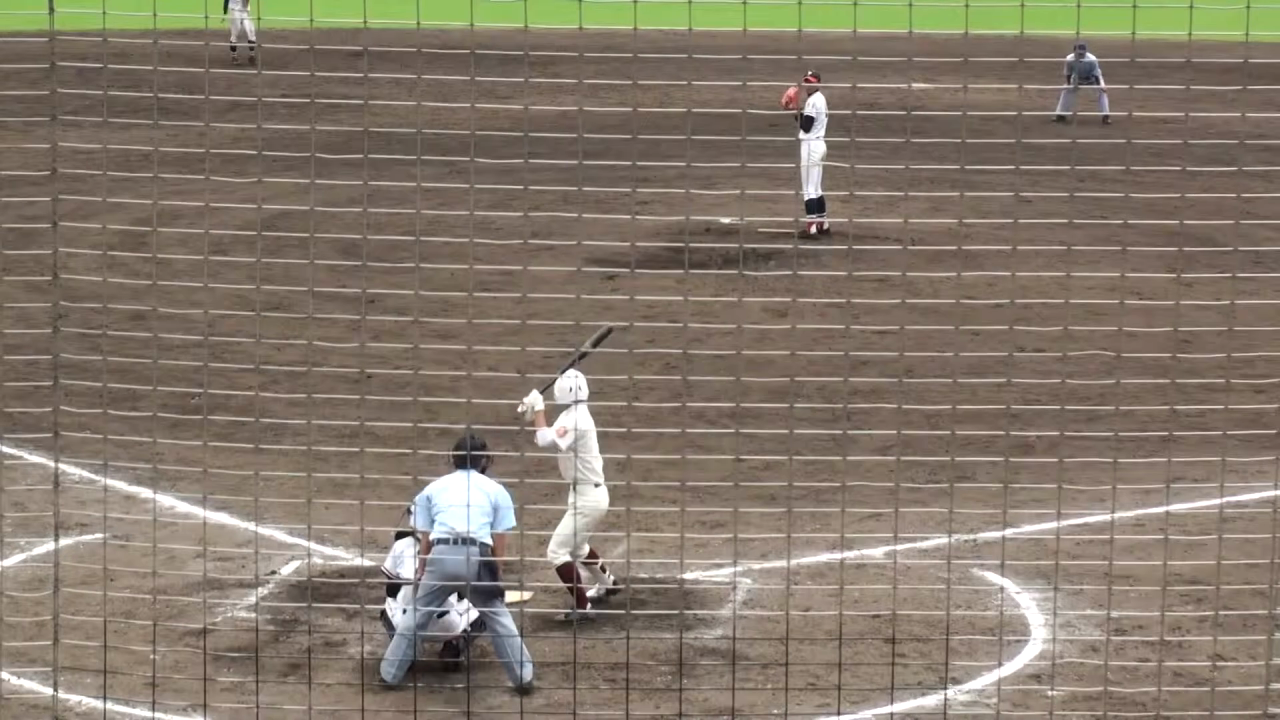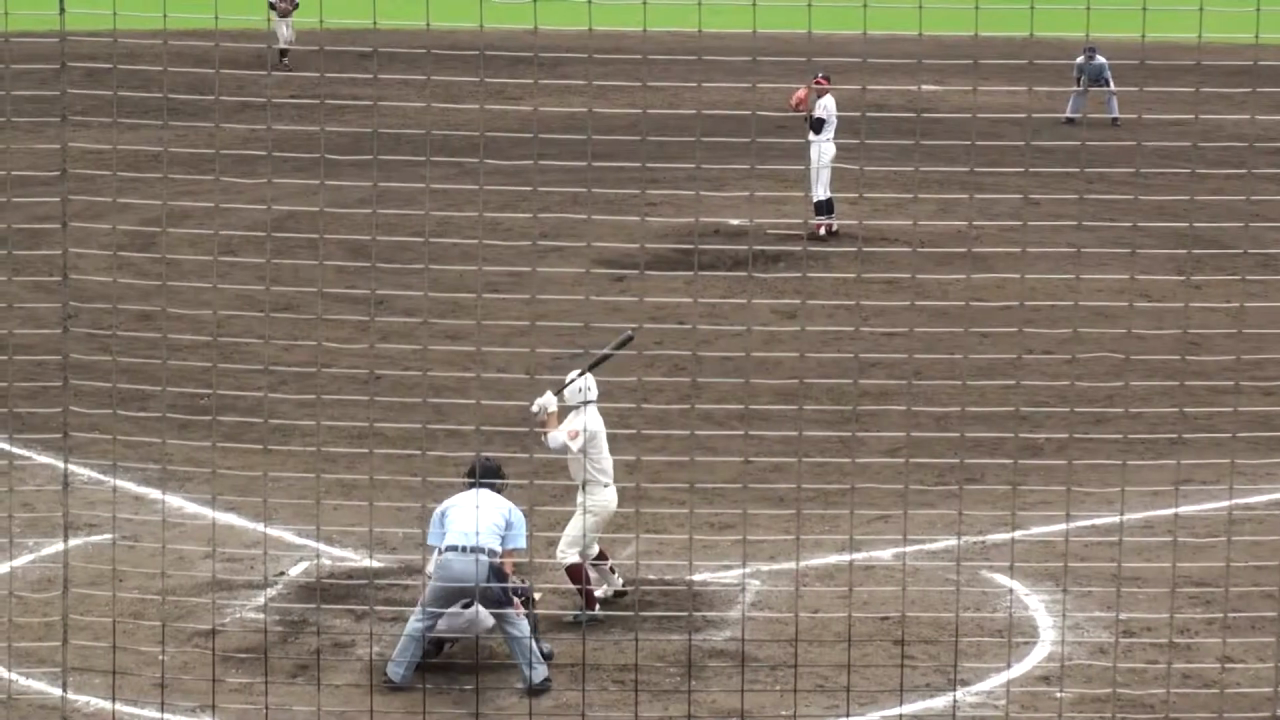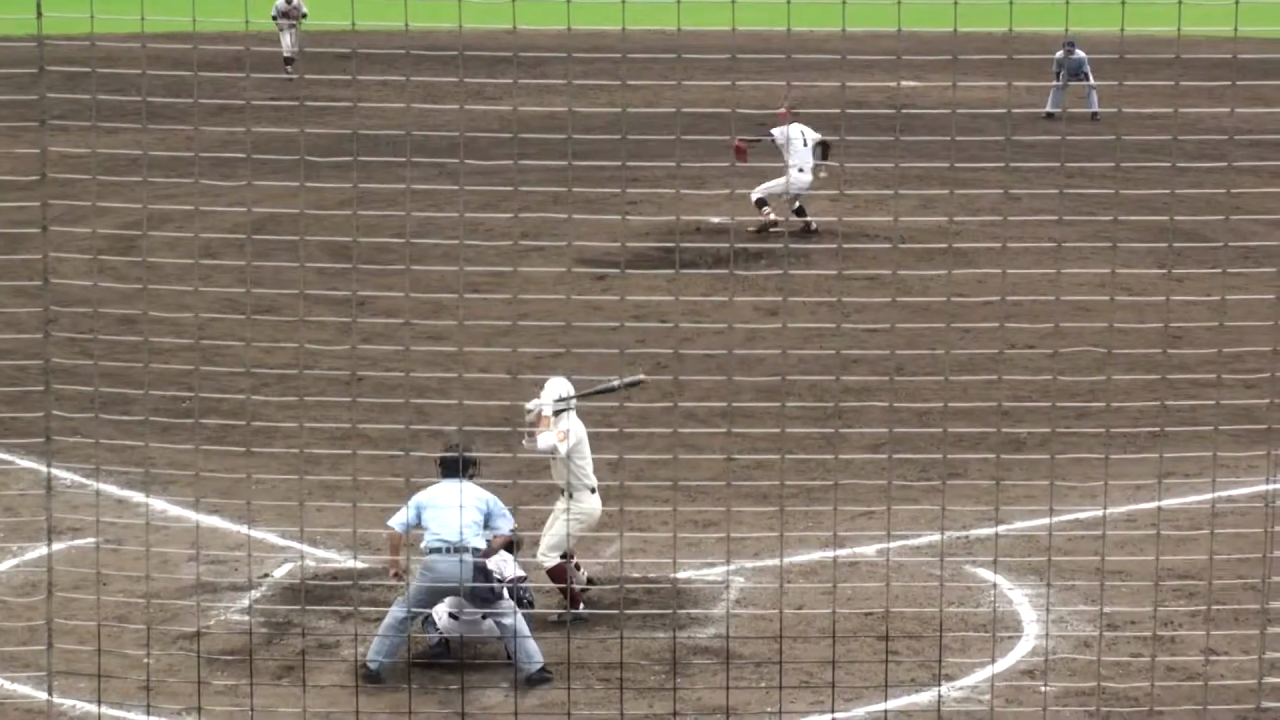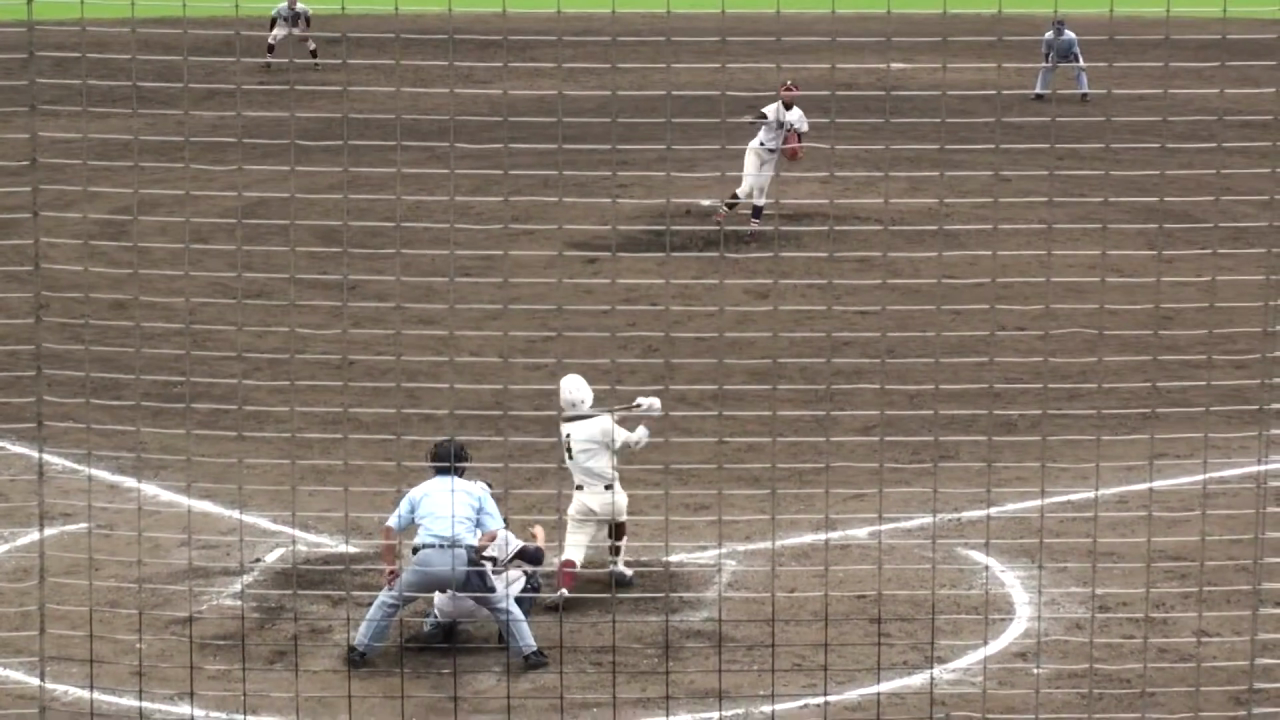
dt=1s
person 1, frame 1
left shoulder: (575, 418)
right shoulder: (575, 415)
left elbow: (545, 440)
right elbow: (548, 438)
left wrist: (539, 408)
right wrist: (532, 415)
left hip: (587, 497)
right hip: (588, 494)
left knee: (557, 552)
right knee: (575, 546)
left ankle: (582, 608)
right ankle: (606, 583)
person 1, frame 2
left shoulder: (587, 420)
right shoulder: (580, 415)
left elbow: (556, 443)
right elbow: (555, 438)
left wrist: (551, 411)
right wrist: (544, 415)
left hip: (596, 497)
right hip: (597, 493)
left knee: (567, 551)
right knee: (586, 546)
left ankle: (590, 609)
right ankle: (615, 585)
person 1, frame 3
left shoulder: (571, 425)
right shoulder: (557, 421)
left elbow: (545, 446)
right elbow: (531, 444)
left wrist: (546, 414)
right wrist: (533, 419)
left hip: (582, 504)
right hip: (569, 499)
left knee: (546, 554)
right knee: (554, 544)
left ankle: (576, 608)
right ankle: (581, 580)
person 1, frame 4
left shoulder: (567, 422)
right shoulder: (599, 424)
right elbow: (635, 441)
left wrist: (636, 405)
right wrist: (651, 412)
left hip: (583, 497)
right hip: (609, 495)
left knee: (573, 553)
right knee: (618, 519)
left ankle: (562, 591)
right ankle: (618, 567)
person 2, frame 1
left shoulder: (433, 487)
right shoulder: (495, 489)
left elbow: (425, 537)
right elbow: (499, 540)
left wrist: (421, 569)
right wrist: (495, 574)
left hip: (441, 556)
right hip: (476, 558)
left knee: (417, 615)
right knee: (498, 618)
left ankle: (390, 674)
right ankle: (524, 677)
person 2, frame 2
left shoulder: (449, 503)
right shoulder: (509, 507)
left elbow: (438, 548)
right elbow: (507, 556)
left wrist: (435, 582)
right wrist: (507, 591)
left hip: (450, 563)
right hip: (485, 566)
left knee: (422, 618)
right knee: (513, 619)
left ankle: (396, 675)
right ankle: (537, 678)
person 2, frame 3
left shoulder: (424, 496)
right shoulder: (484, 496)
left elbow: (395, 530)
right elbow: (505, 534)
left wrist: (395, 567)
left hip: (434, 565)
right hip: (470, 566)
left knee: (401, 611)
right knee: (505, 614)
left ankle: (373, 667)
right ankle: (534, 668)
person 2, frame 4
left shoulder: (418, 491)
right shoulder: (477, 491)
left elbow: (390, 528)
right elbow: (492, 533)
left wrist: (390, 565)
left hip: (425, 560)
right hip: (462, 560)
left knee: (389, 598)
right knee: (501, 601)
left ankle: (359, 651)
right ankle: (530, 653)
